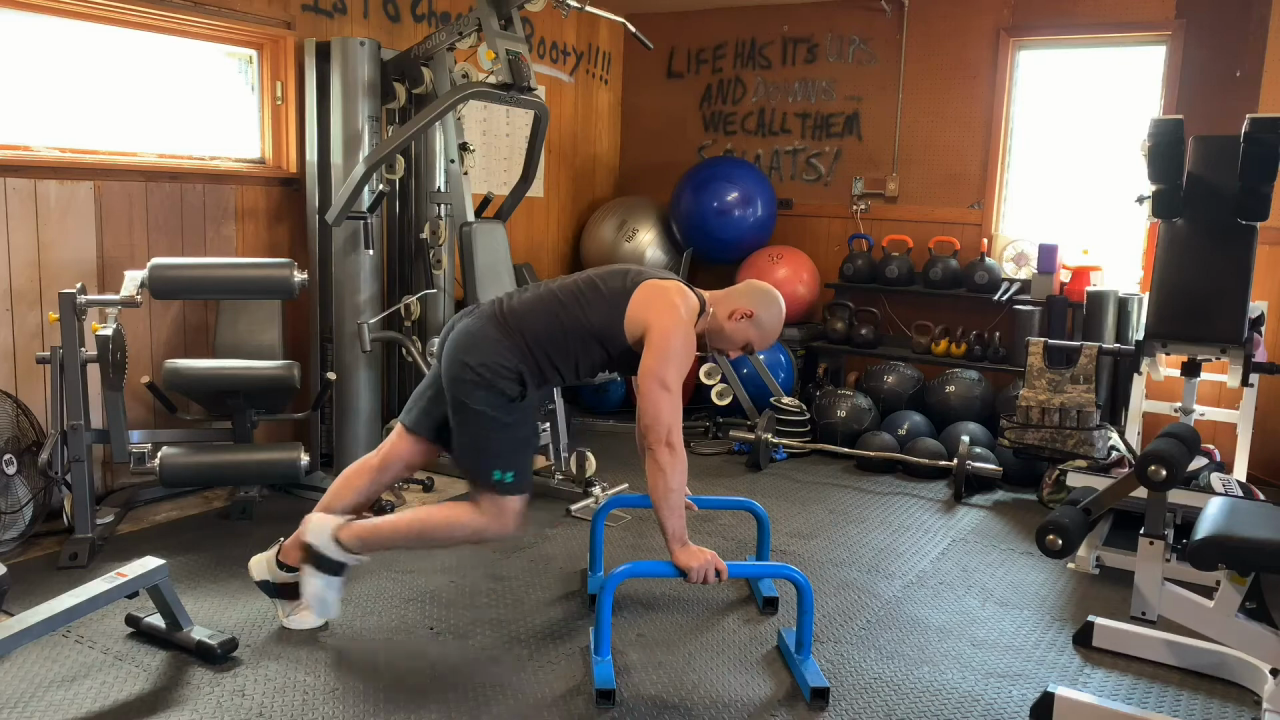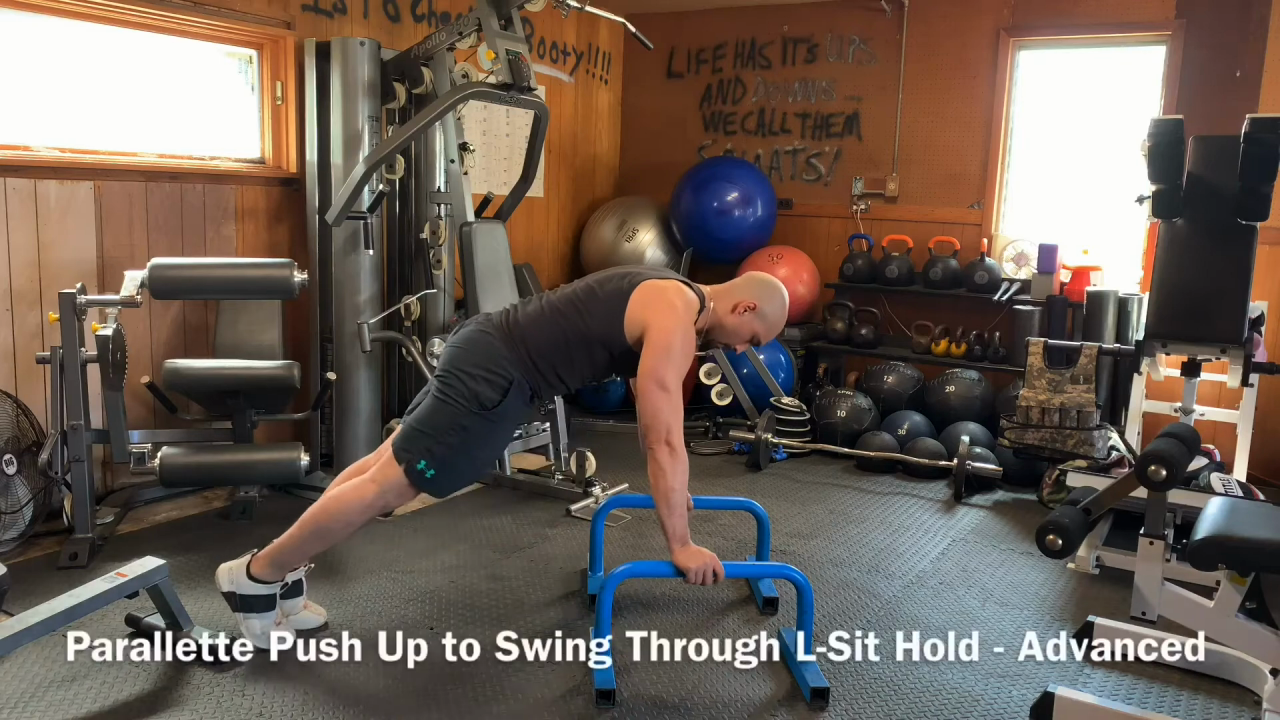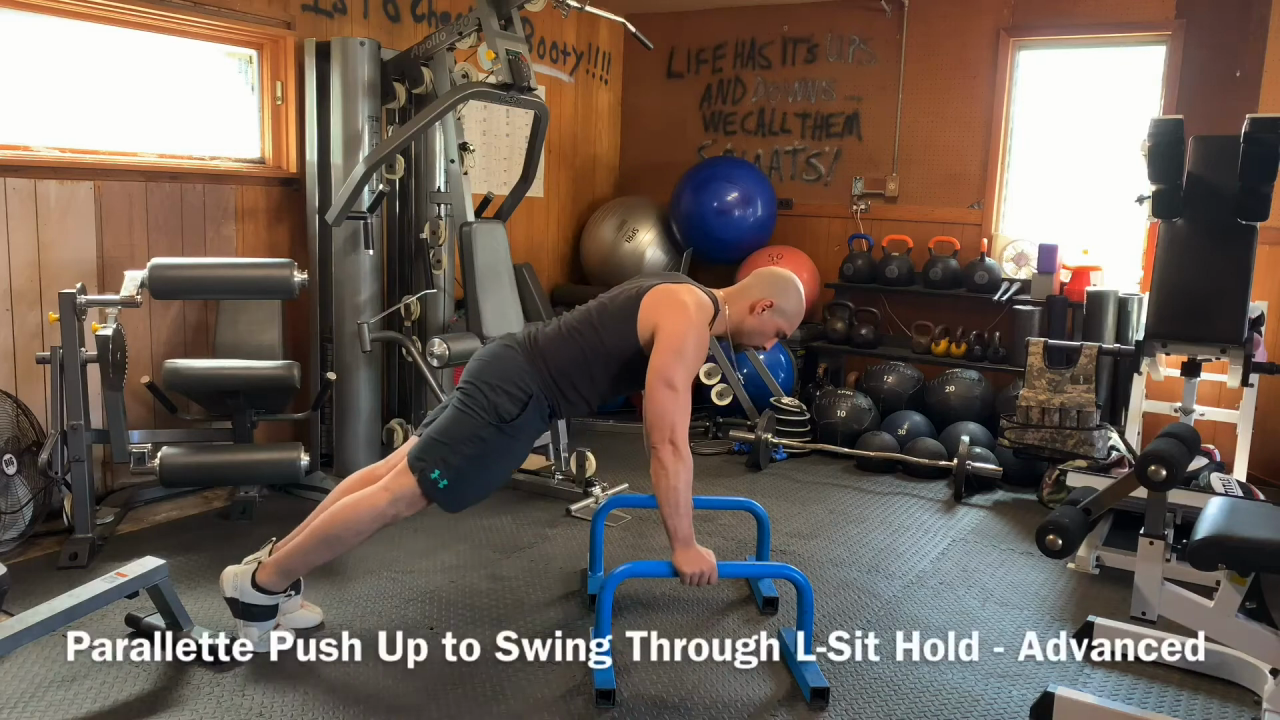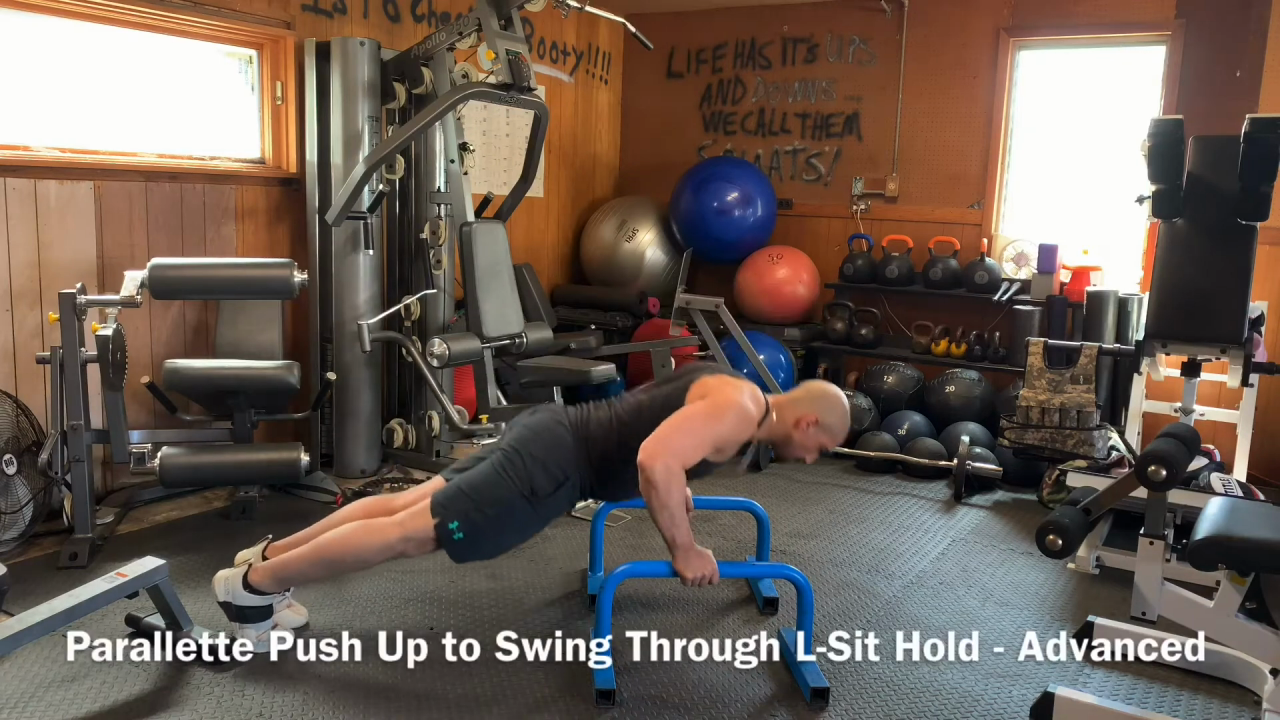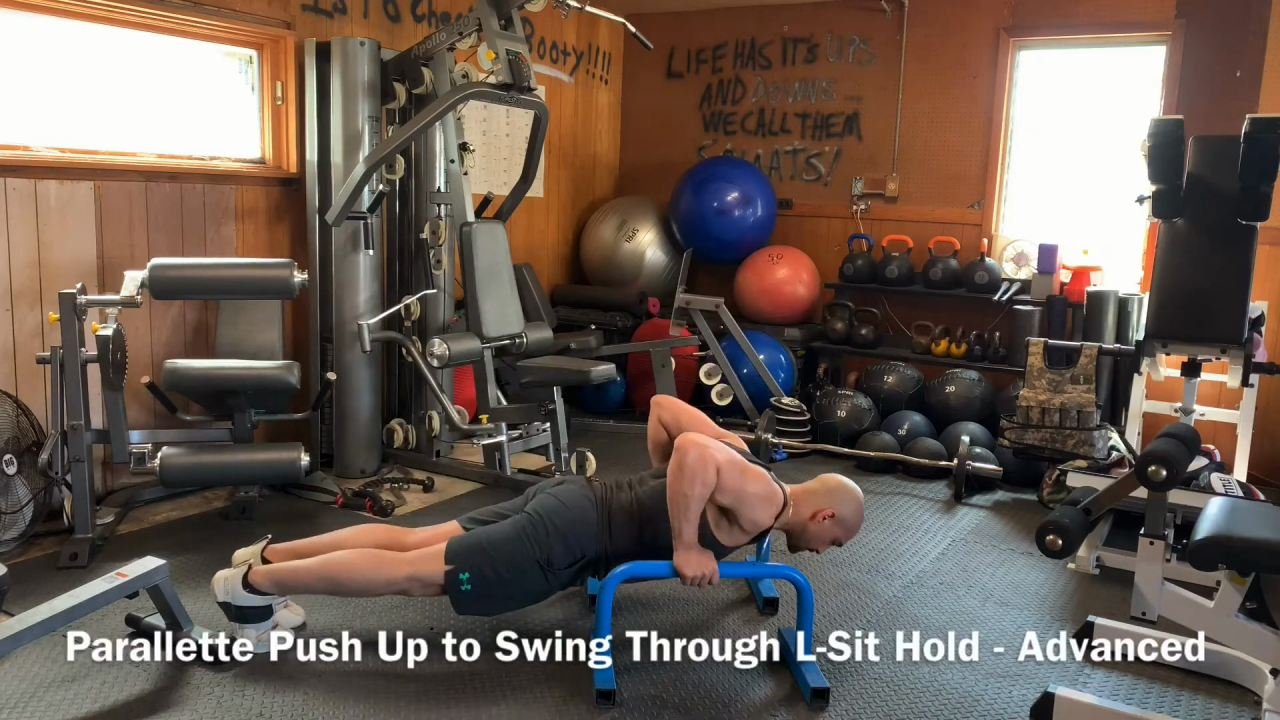
dt=0.5s
person 1, frame 1
left shoulder: (667, 299)
right shoulder: (677, 322)
left elbow: (650, 416)
right elbow: (664, 440)
left wrist: (663, 486)
right wrist: (679, 544)
left hip: (478, 334)
right hip: (496, 364)
left knee: (393, 459)
right knee: (496, 518)
left ankle: (289, 564)
right ankle: (336, 543)
person 1, frame 2
left shoulder: (670, 296)
right shoulder: (674, 321)
left elbow: (651, 413)
right elbow: (664, 441)
left wrist: (668, 489)
right wrist: (681, 545)
left hip: (485, 346)
right hip: (494, 377)
left knee: (386, 462)
right knee: (387, 484)
left ankle: (283, 570)
right ankle: (255, 576)
person 1, frame 3
left shoulder: (683, 299)
right shoulder: (688, 321)
left elbow: (658, 417)
right elbow: (669, 442)
left wrist: (671, 489)
right wrist: (684, 545)
left hip: (511, 371)
right hip: (515, 393)
left knee: (396, 469)
right knee: (399, 495)
left ankle: (277, 561)
right ankle: (259, 585)
person 1, frame 4
left shoulder: (724, 385)
right shoulder: (739, 409)
right elbow: (653, 462)
left wrist: (671, 484)
right wrist: (684, 550)
left hip: (552, 433)
right hip: (552, 466)
left knee: (410, 505)
right knee: (409, 533)
left ankle: (268, 554)
right ankle: (254, 583)
person 1, frame 5
left shoulder: (740, 457)
right shoulder: (762, 502)
left elbow: (663, 407)
right elbow: (692, 452)
right wrist: (685, 545)
left hip: (570, 502)
right hip: (568, 539)
left knee: (416, 541)
right knee: (414, 575)
left ankle: (268, 555)
right ankle: (252, 582)
